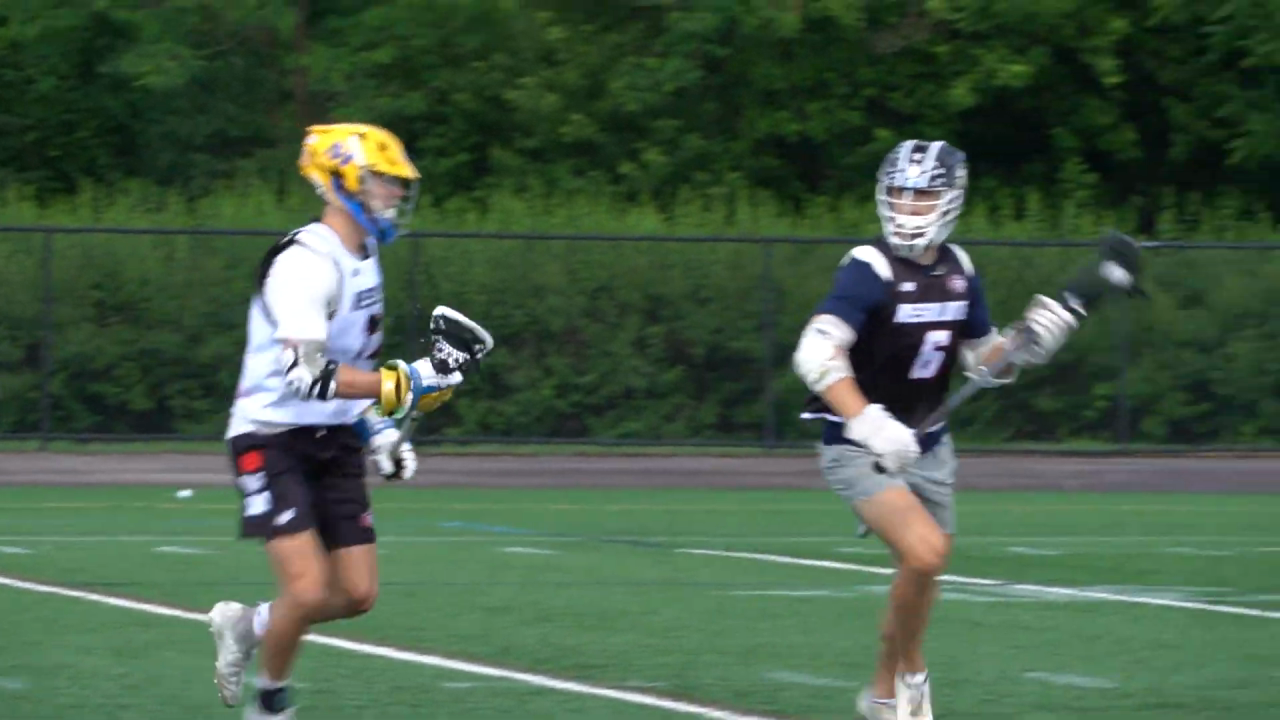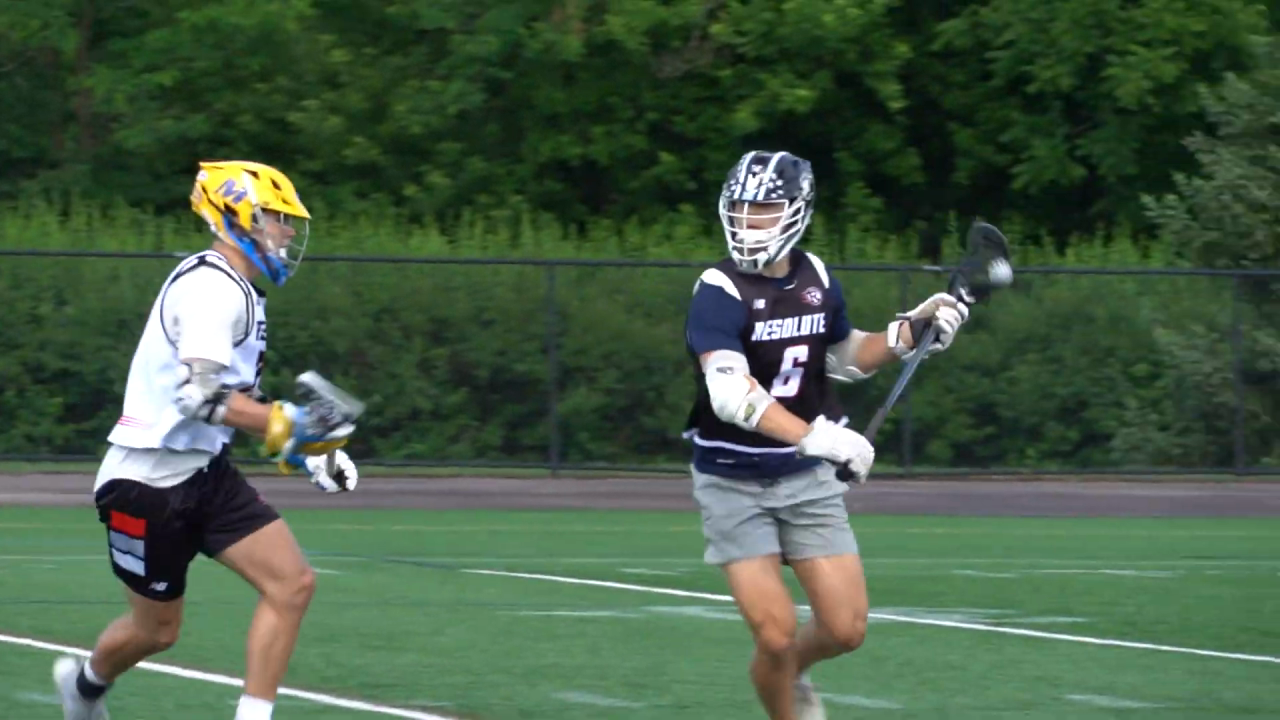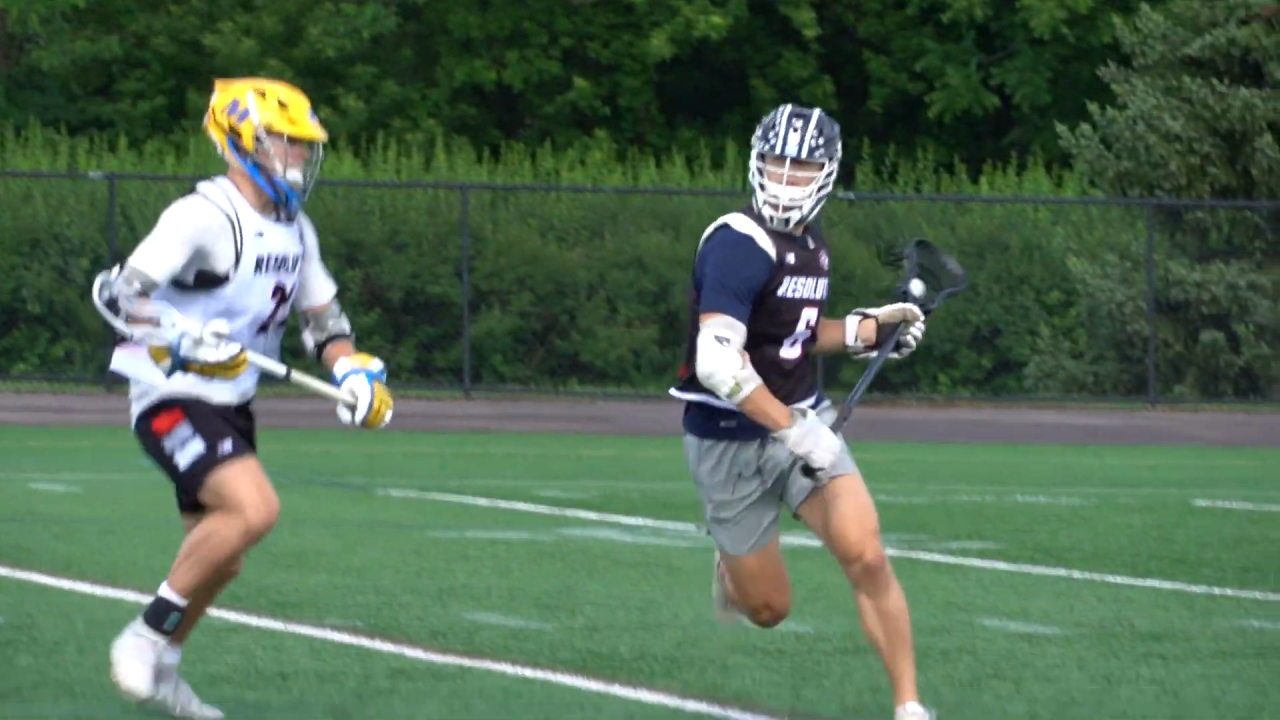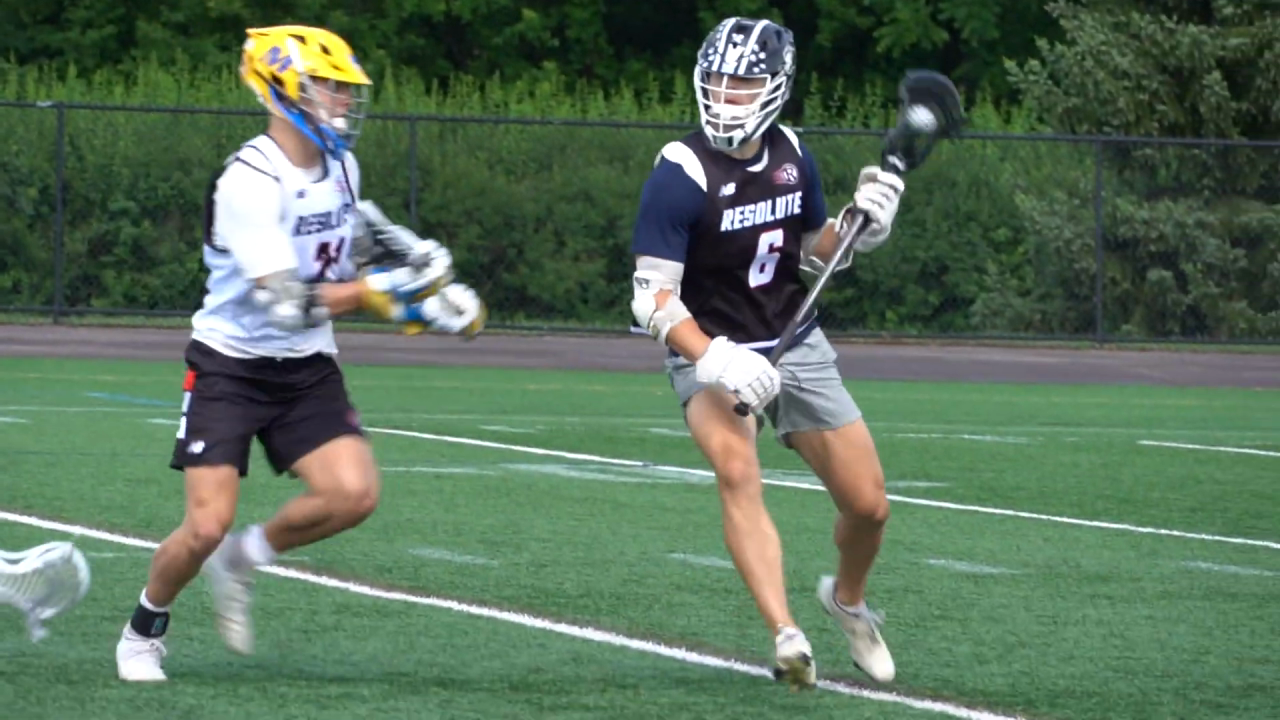
dt=0.4s
person 1, frame 1
left shoulder: (363, 260)
right shoulder: (304, 261)
right elbow: (306, 372)
left wrist: (376, 426)
right wrist: (399, 386)
left hip: (334, 443)
right hip: (271, 440)
left knee: (355, 592)
right knee: (308, 588)
left ankle: (246, 626)
person 1, frame 2
left shoulder: (242, 295)
right shoulder: (210, 284)
right elbow: (203, 394)
left wrist: (303, 450)
right wrist: (292, 426)
left hip: (206, 470)
right hip: (146, 477)
left knee: (293, 583)
right knee: (157, 625)
person 1, frame 3
left shoulder: (296, 229)
right shoulder: (202, 212)
left elbow: (326, 323)
right elbow: (118, 290)
left wrist: (357, 375)
right wrist: (168, 341)
left hip: (233, 405)
right hip: (175, 402)
left knee: (216, 558)
right knee: (256, 511)
right ankle: (151, 639)
person 1, frame 4
left shoulder: (338, 166)
right shoulder: (249, 184)
left elbow: (364, 248)
right elbow: (287, 304)
left wrist: (425, 291)
right wrist: (383, 293)
left hip: (305, 364)
right hip: (231, 363)
left knee: (353, 497)
right knee: (207, 525)
left ankle: (243, 559)
right ankle: (141, 634)
person 2, frame 1
left shoulder: (959, 268)
right shoulder: (867, 269)
left elbow: (989, 365)
right elbow: (814, 355)
left wrist: (1033, 337)
right wrist: (869, 421)
left hip: (926, 447)
right hip: (858, 448)
left knee: (920, 578)
right knee: (926, 554)
person 2, frame 2
left shoulder: (816, 277)
right shoulder: (717, 293)
left elbow: (843, 357)
right elbow: (731, 394)
left wrist: (912, 328)
right wrist: (816, 436)
left hip: (808, 478)
right hip: (731, 481)
left knee: (845, 630)
right knee: (775, 634)
left ankle: (790, 674)
person 2, frame 3
left shoulder: (811, 243)
right shoulder: (737, 242)
right elbow: (717, 360)
left wrist: (871, 328)
right wrist: (792, 429)
left hip: (799, 421)
right hip: (732, 436)
left knee: (867, 559)
right knee: (769, 606)
right ankle: (736, 561)
person 2, frame 4
left shoulder: (791, 154)
right shoulder: (679, 174)
left elbow: (821, 251)
right elbow: (651, 296)
left wrist: (864, 218)
right wrist: (715, 357)
left hip: (794, 349)
right hip: (711, 361)
left knee: (867, 507)
right knee: (737, 469)
left ankle: (849, 602)
right ankle: (785, 637)
